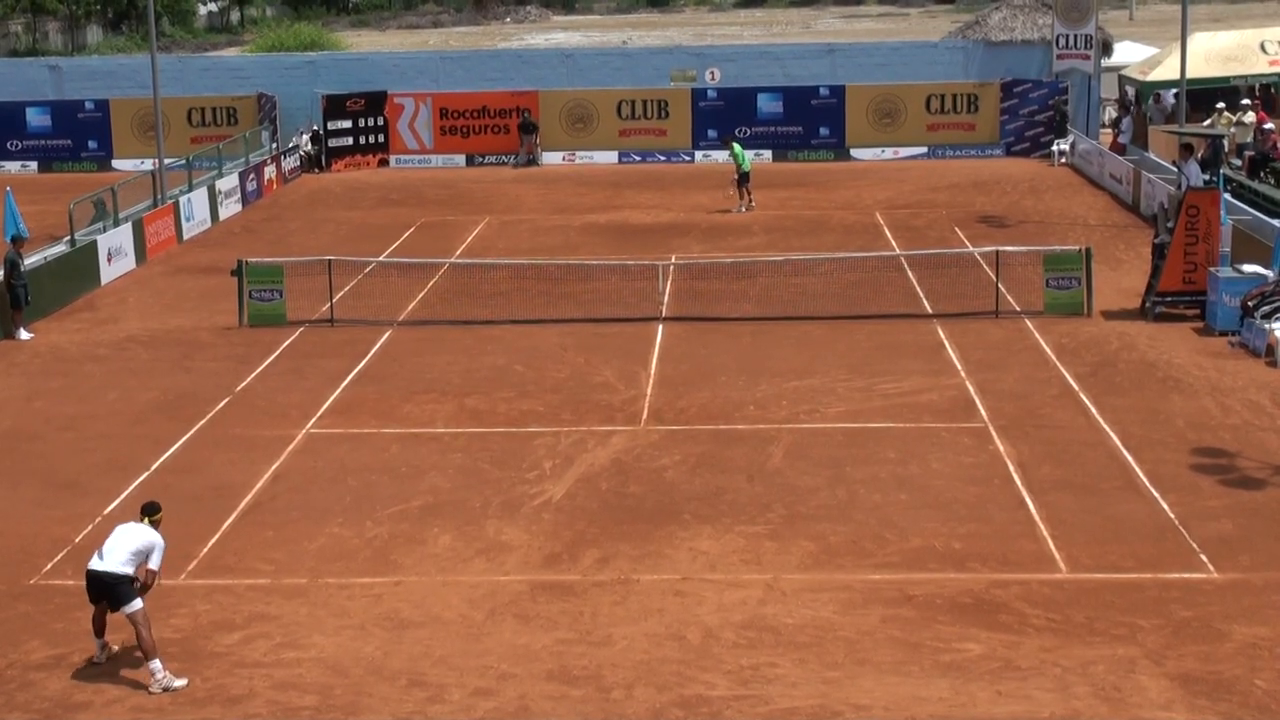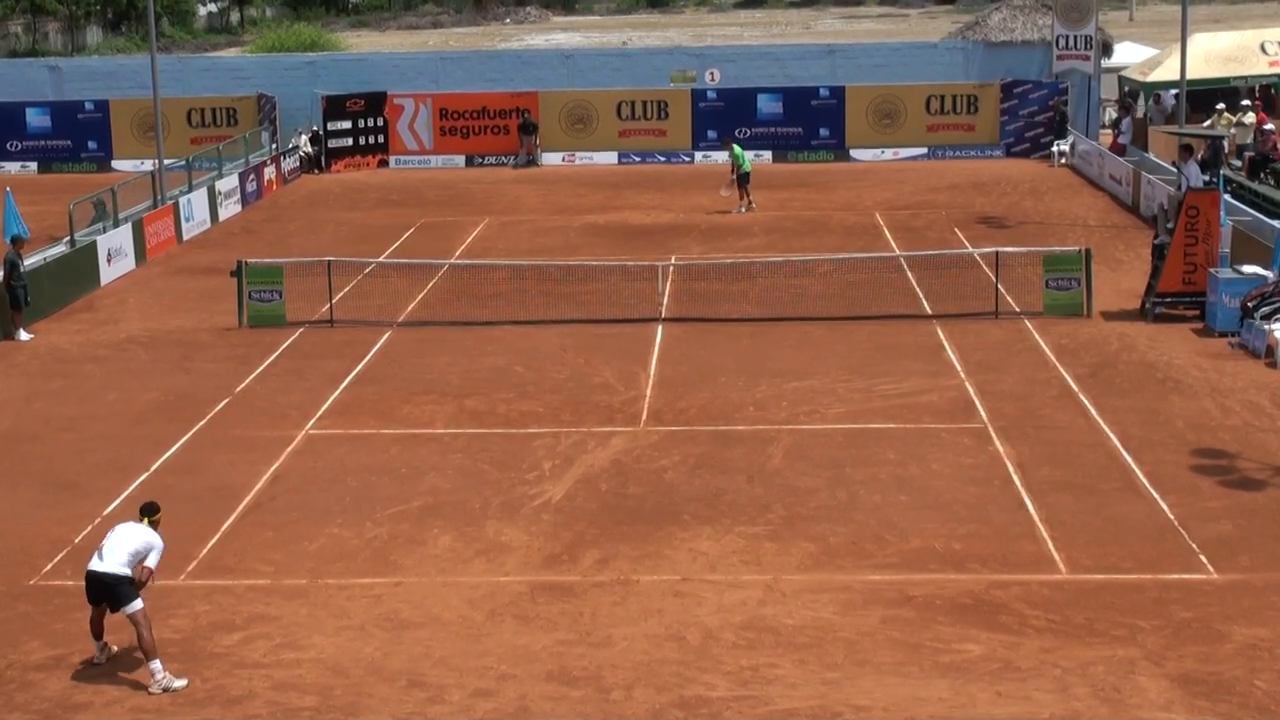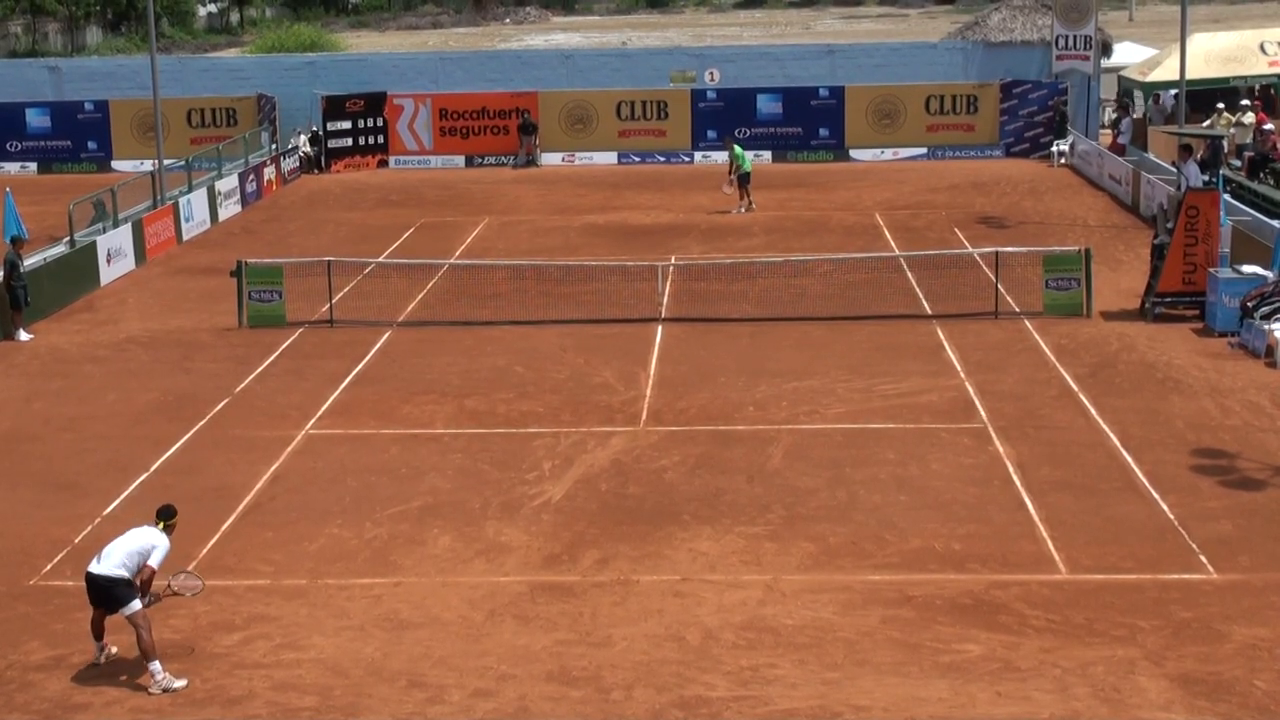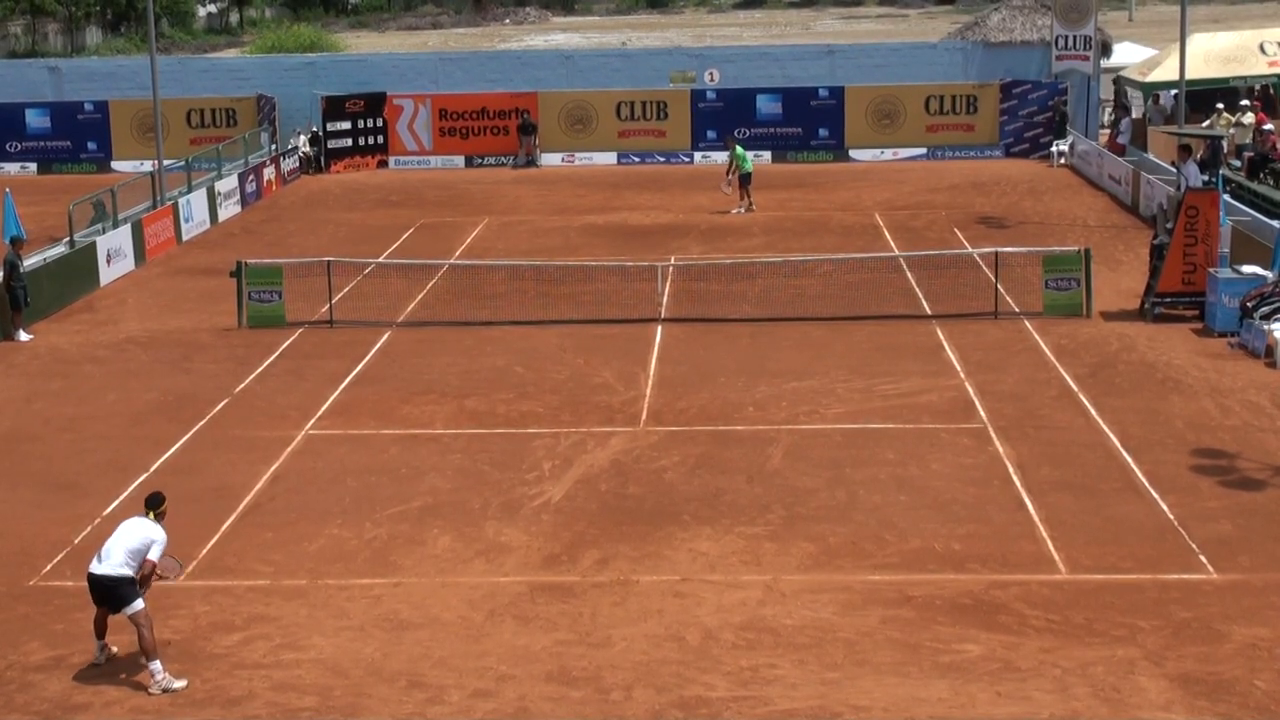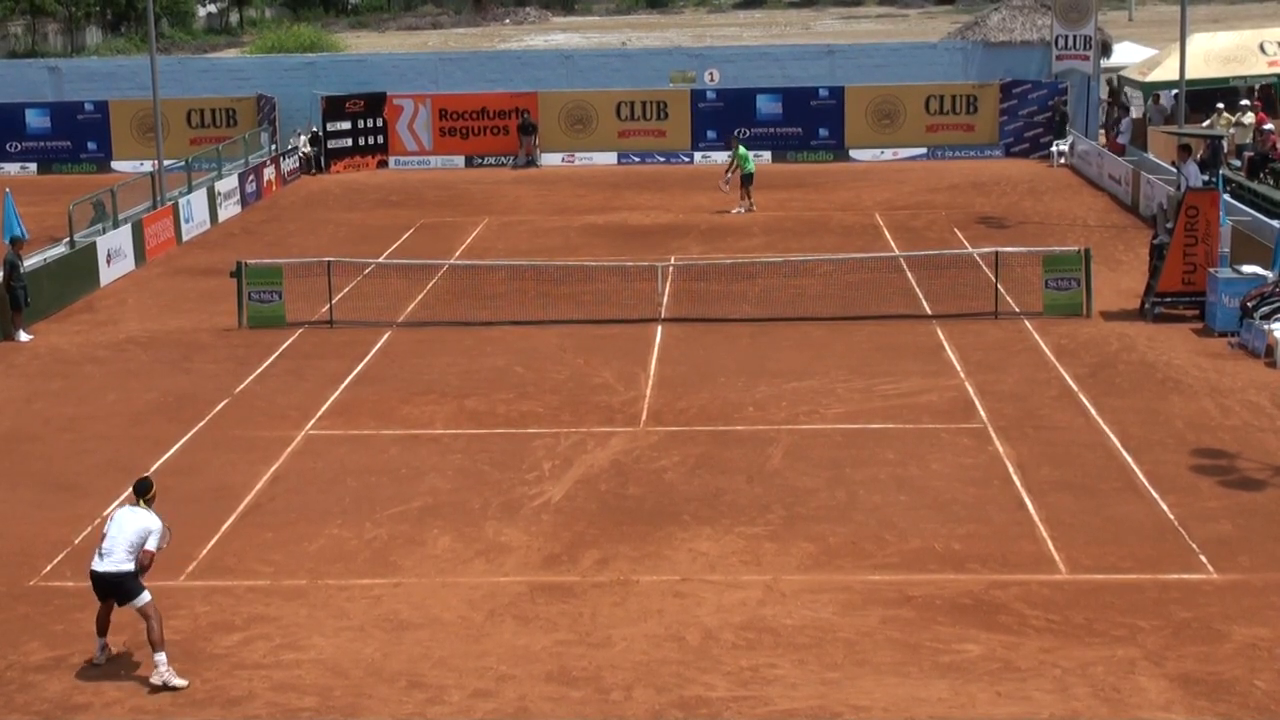
dt=0.3s
person 1, frame 1
left shoulder: (122, 527)
right shoulder: (157, 540)
right elbow: (149, 580)
right wrist: (137, 595)
left hip: (93, 571)
right hip: (116, 576)
left knee: (100, 609)
right knee: (142, 624)
left ankle: (101, 651)
right ankle: (159, 678)
person 1, frame 2
left shoulder: (120, 527)
right shoulder: (156, 541)
right elbow: (143, 578)
right wrist: (130, 592)
left hip: (93, 572)
right hip: (116, 577)
left knee: (98, 611)
right knee: (142, 624)
left ankle: (101, 652)
right ankle: (159, 678)
person 1, frame 3
left shoulder: (139, 530)
right shoulder: (163, 542)
right elbow: (146, 576)
left wrist: (139, 594)
right wrist: (145, 598)
left hip: (93, 573)
right hip: (112, 578)
left knee: (99, 612)
right knee: (142, 625)
left ankle: (100, 652)
right ankle: (159, 680)
person 1, frame 4
left shoulder: (130, 522)
right shoulder: (159, 534)
right elbow: (147, 571)
left wrist: (136, 583)
right wrist: (141, 589)
left hip: (94, 573)
right hip: (115, 578)
left knee: (103, 610)
right knee: (144, 623)
left ankle: (101, 652)
right ankle: (159, 679)
person 1, frame 5
left shoulder: (118, 512)
right shoulder: (154, 522)
right elbow: (145, 562)
right wrist: (137, 573)
left hip: (97, 570)
right hip: (120, 574)
left knee: (106, 607)
right knee: (153, 615)
left ankle: (101, 652)
right ankle: (161, 670)
